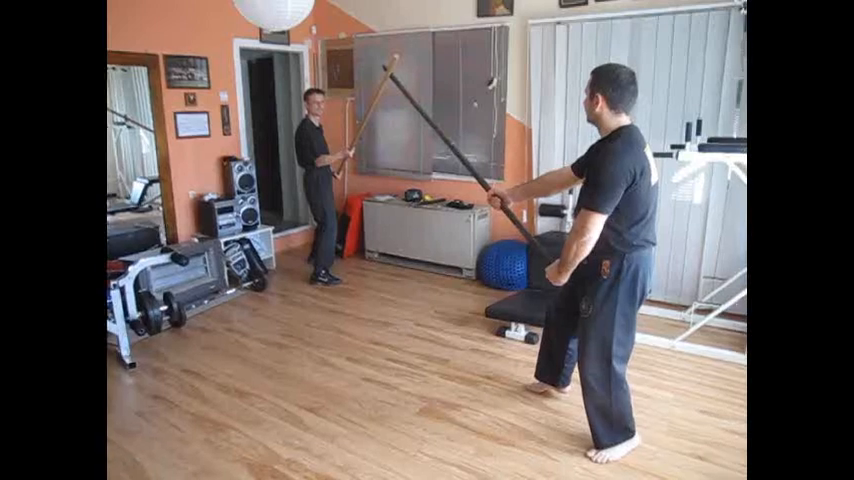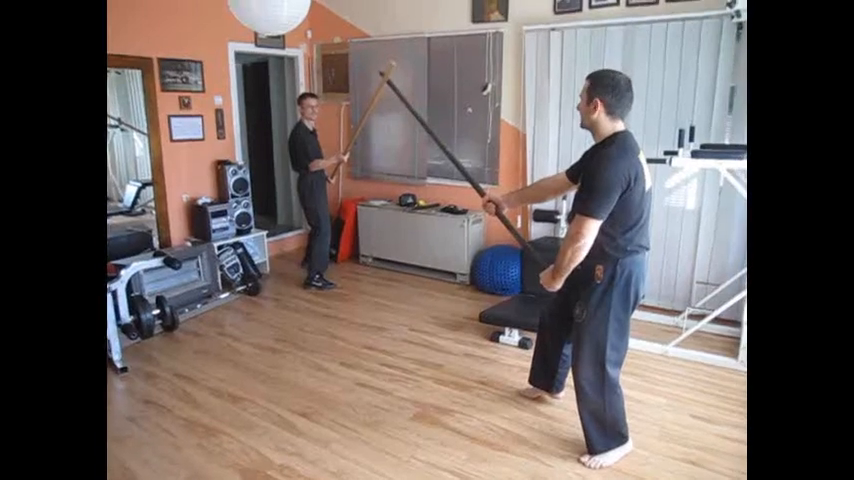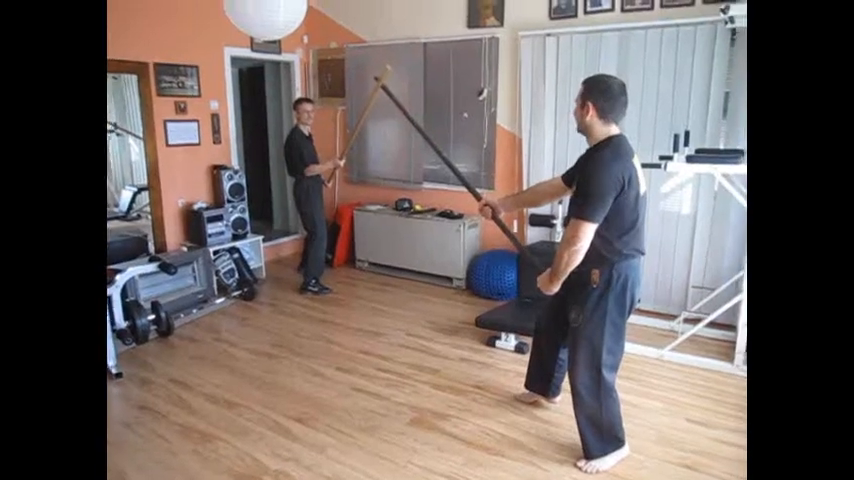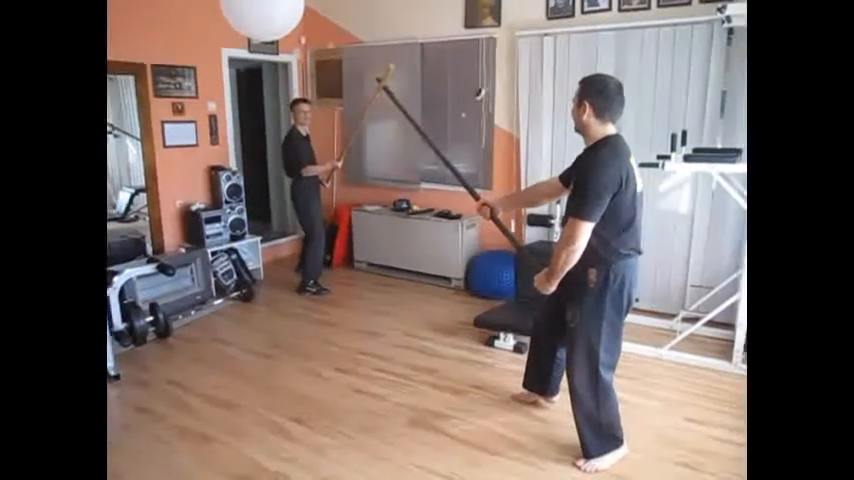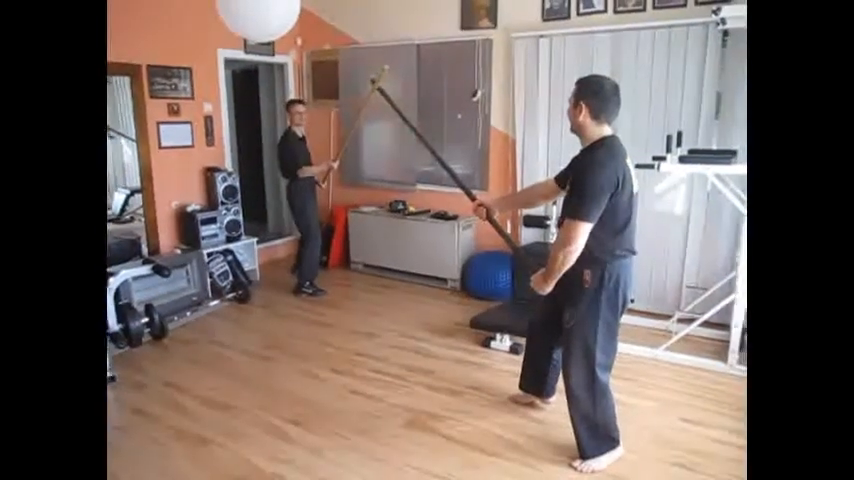
dt=0.4s
person 1, frame 1
left shoulder: (617, 155)
right shoulder: (618, 143)
left elbow: (586, 229)
right elbow: (564, 177)
left wrist: (562, 269)
right wrist: (513, 194)
left hip: (620, 265)
right hip: (606, 258)
left knee: (600, 354)
right knee: (561, 315)
left ankle: (619, 435)
right ankle: (554, 378)
person 1, frame 2
left shoulder: (611, 161)
right shoulder: (610, 149)
left elbow: (581, 235)
right elbow: (558, 183)
left wrist: (556, 275)
right wrist: (508, 200)
left hip: (613, 271)
right hip: (599, 263)
left knee: (594, 359)
right knee: (555, 321)
left ankle: (612, 441)
right ankle: (548, 383)
person 1, frame 3
left shoulder: (605, 164)
right shoulder: (607, 153)
left elbow: (577, 239)
right elbow: (554, 188)
left wrist: (553, 278)
right wrist: (504, 204)
left hip: (609, 275)
right hip: (595, 268)
left knee: (590, 363)
right knee: (551, 325)
left ankle: (608, 445)
right ankle: (544, 388)
person 1, frame 4
left shoulder: (602, 163)
right shoulder: (604, 152)
left elbow: (574, 238)
right elbow: (552, 188)
left wrist: (551, 277)
right wrist: (502, 203)
left hip: (605, 274)
right hip: (591, 267)
left knee: (588, 362)
right knee: (548, 325)
left ankle: (606, 445)
right ankle: (542, 388)
person 1, frame 5
left shoulder: (600, 164)
right shoulder: (597, 154)
left elbow: (572, 240)
right elbow: (548, 189)
left wrist: (547, 278)
right wrist: (498, 204)
left hip: (600, 275)
right hip: (586, 269)
left knee: (584, 363)
right knee: (544, 327)
left ankle: (602, 446)
right ankle: (538, 389)
person 2, frame 1
left shoulder: (316, 126)
right shoulder: (305, 129)
right elbow: (317, 160)
left wrist: (331, 167)
right wrist: (341, 156)
left hip: (322, 178)
right hip: (315, 180)
left knee: (324, 221)
right knee: (329, 224)
left ankle: (316, 255)
right ankle: (320, 272)
person 2, frame 2
left shoulder: (310, 130)
right shoulder: (299, 133)
right elbow: (311, 165)
left wrist: (324, 172)
right wrist: (335, 160)
left hip: (316, 183)
right hip: (309, 184)
left knee: (318, 226)
right knee: (323, 229)
left ankle: (310, 259)
right ankle: (314, 276)
person 2, frame 3
left shoulder: (306, 135)
right shoulder: (295, 138)
right elbow: (307, 170)
left wrist: (321, 176)
right wrist: (331, 165)
left hip: (312, 188)
right hip: (305, 189)
left knee: (314, 231)
right knee: (319, 234)
left ankle: (306, 264)
right ankle: (310, 281)
person 2, frame 4
left shoulder: (304, 136)
right shoulder: (293, 139)
right elbow: (303, 170)
left wrist: (319, 175)
right wrist: (329, 166)
left hip: (310, 188)
right hip: (303, 190)
left knee: (312, 232)
right knee: (317, 235)
left ankle: (304, 265)
right ankle: (308, 282)
person 2, frame 5
left shoulder: (300, 137)
right shoulder: (288, 140)
right elbow: (300, 171)
left wrist: (315, 176)
right wrist: (324, 167)
left hip: (306, 190)
right hip: (299, 191)
left knee: (308, 233)
right knee: (313, 236)
left ankle: (300, 266)
right ankle: (304, 283)
